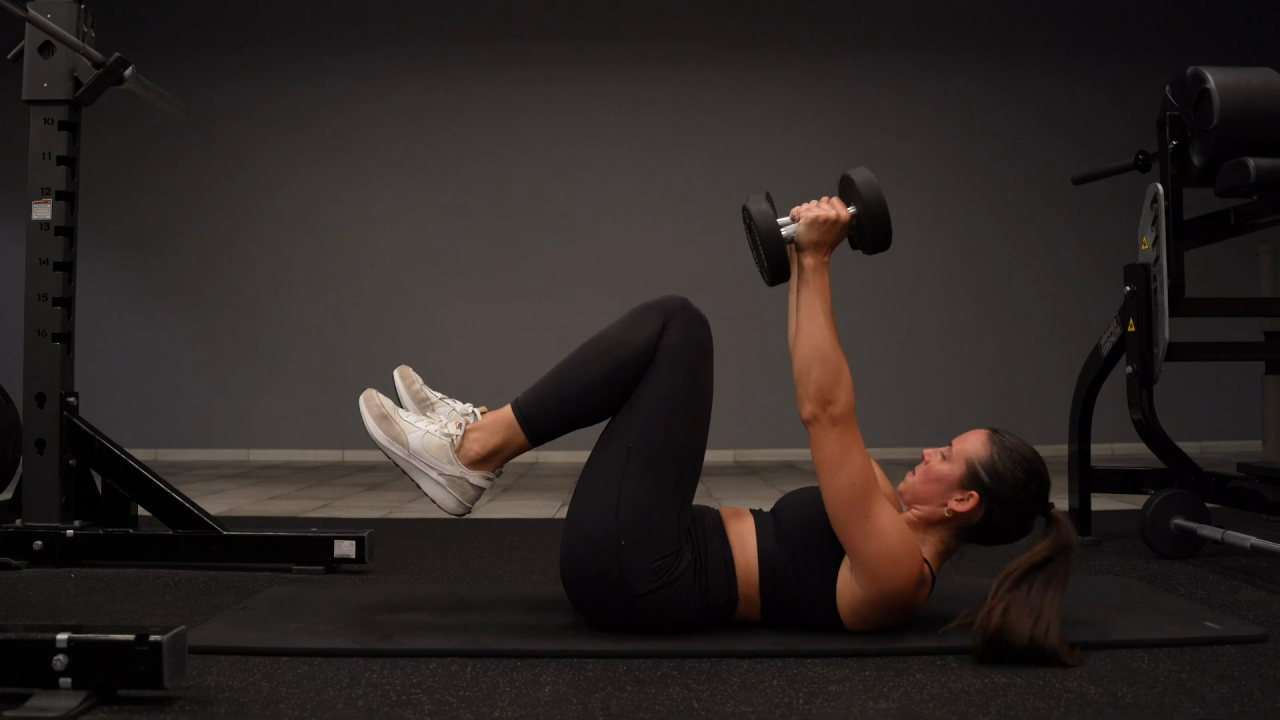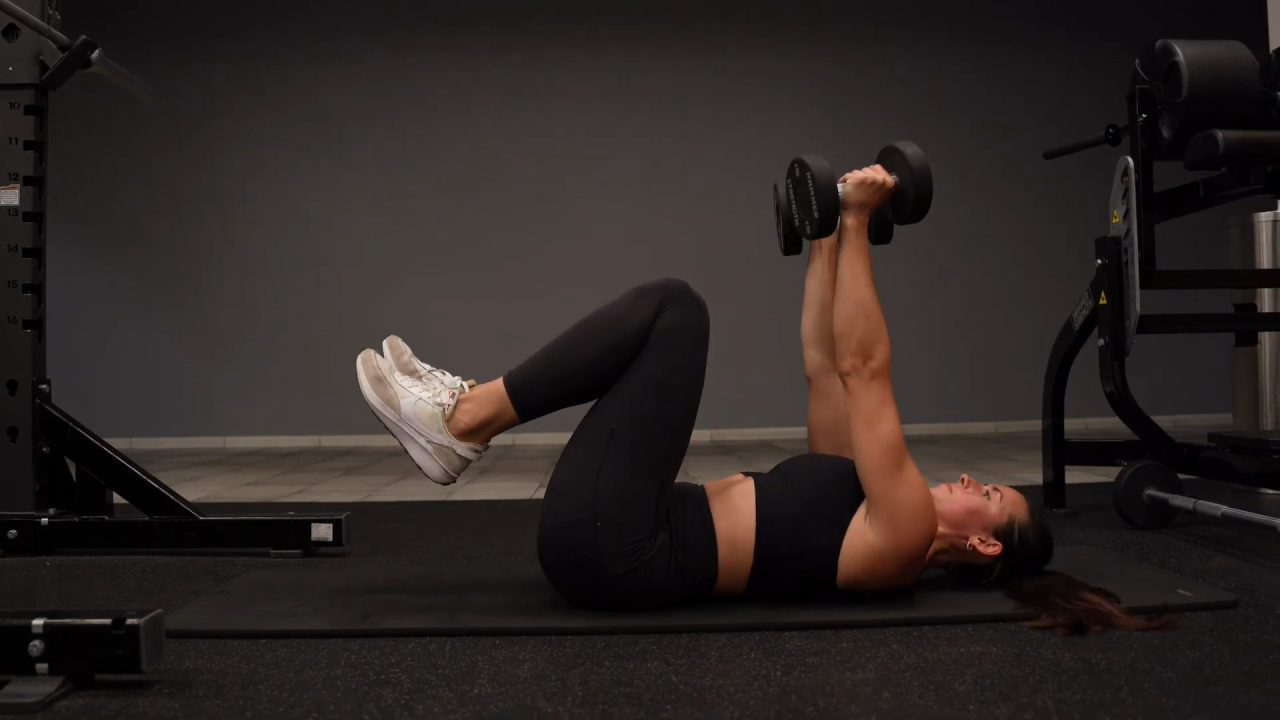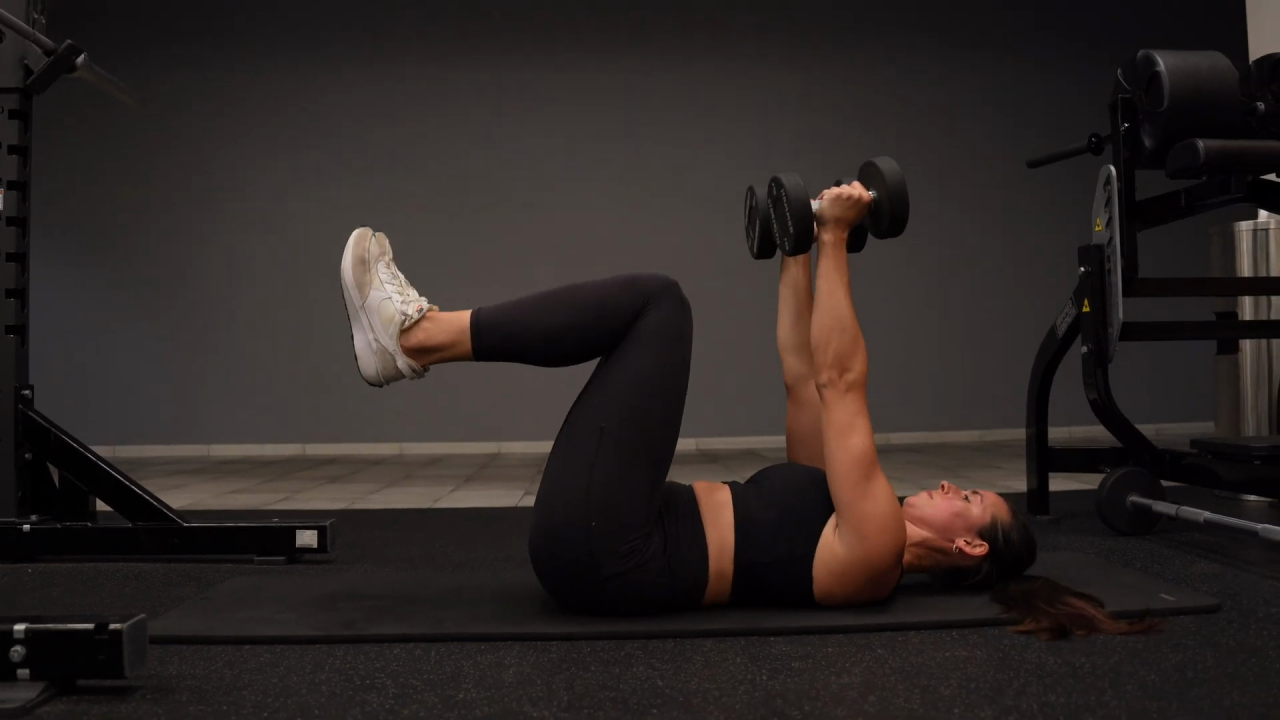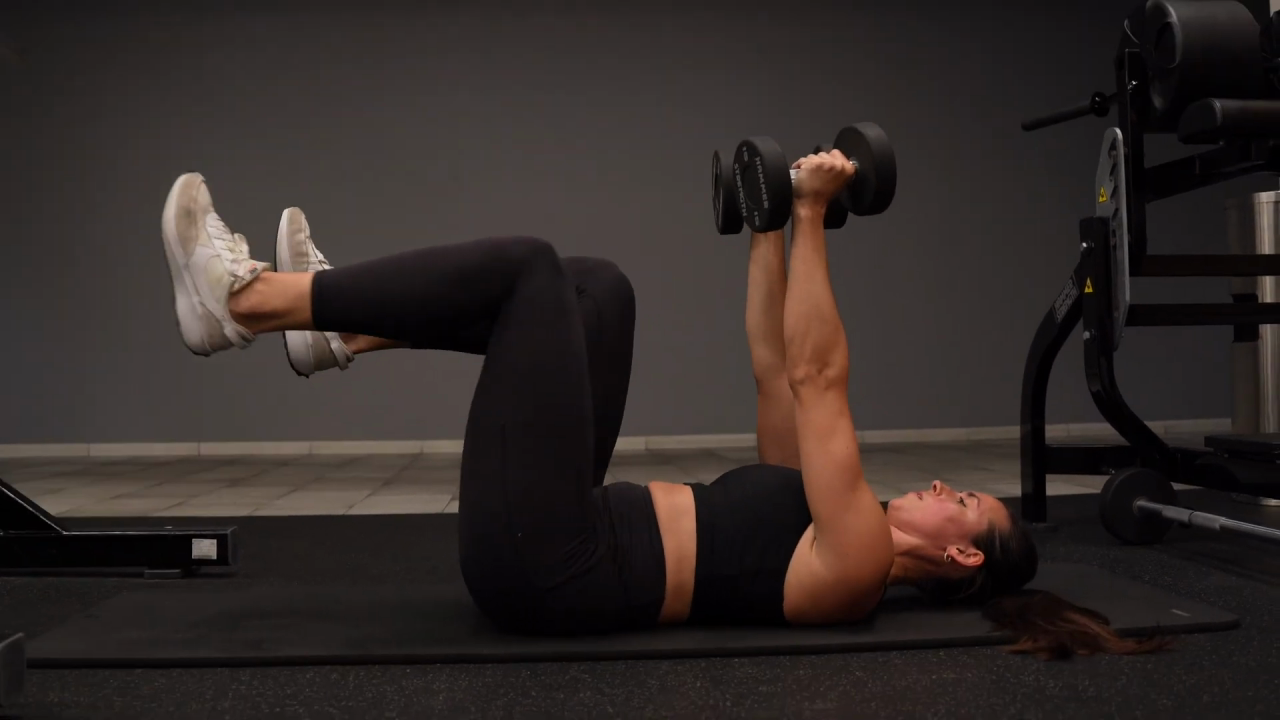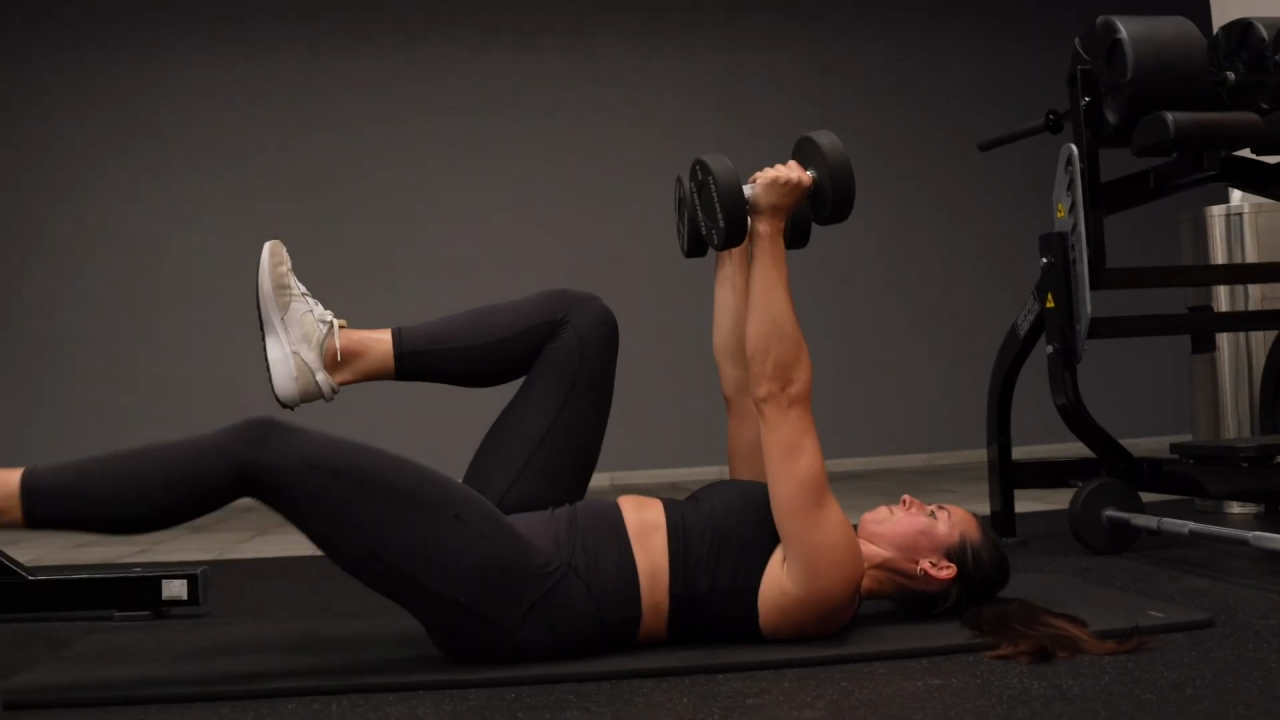
dt=1s
person 1, frame 1
left shoulder: (897, 571)
right shoulder: (898, 520)
left elbow: (825, 412)
right elbow: (828, 398)
left wrist: (817, 263)
right wrist: (802, 263)
left hip: (631, 574)
right hip: (641, 567)
left knee: (674, 325)
right knee: (669, 338)
left ankle: (474, 453)
right ankle: (480, 436)
person 1, frame 2
left shoulder: (904, 537)
right shoulder: (862, 498)
left elbow: (865, 372)
right elbow: (823, 366)
left wrist: (858, 225)
right wrist: (824, 238)
left hip: (610, 552)
right hip: (609, 542)
left knee: (673, 308)
right knee: (665, 317)
left ankle: (464, 424)
right ankle: (465, 411)
person 1, frame 3
left shoulder: (874, 550)
right shoulder: (846, 521)
left elbow: (840, 385)
right elbow: (803, 380)
left wrist: (835, 240)
right wrist: (795, 252)
left hip: (601, 553)
right hip: (601, 542)
left knee: (657, 303)
right knee: (648, 315)
left ankle: (417, 337)
right ankle: (422, 337)
person 1, frame 4
left shoulder: (855, 567)
right shoulder: (819, 528)
left elbow: (816, 380)
right elbow: (772, 369)
left wrist: (811, 218)
right wrist: (769, 229)
left hip: (547, 568)
right hip: (563, 545)
left knee: (531, 268)
right knee: (595, 287)
left ankle: (253, 298)
right ankle: (342, 328)
person 1, frame 5
left shoulder: (827, 580)
right shoulder: (793, 540)
left elbow: (780, 398)
right elbow: (740, 385)
left wrist: (772, 232)
right wrist: (733, 243)
left hip: (511, 595)
right hip: (520, 543)
left knee: (264, 453)
right knee: (581, 318)
right ankle: (335, 353)
